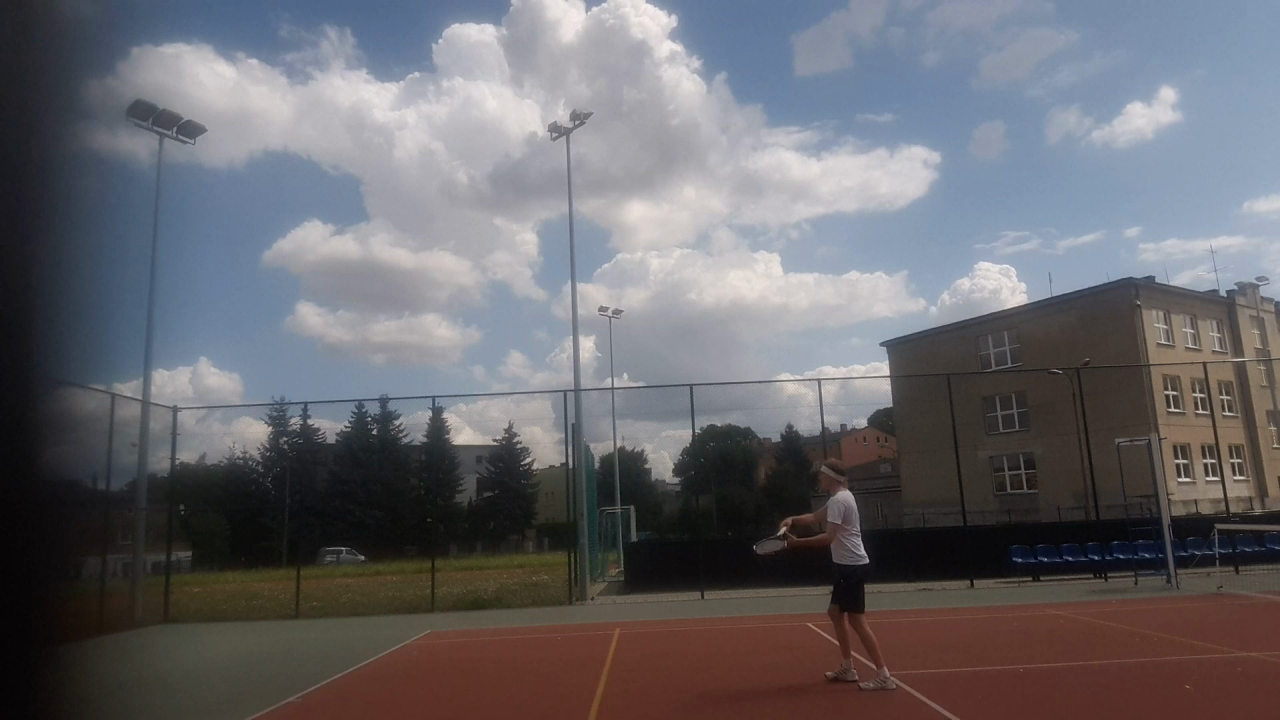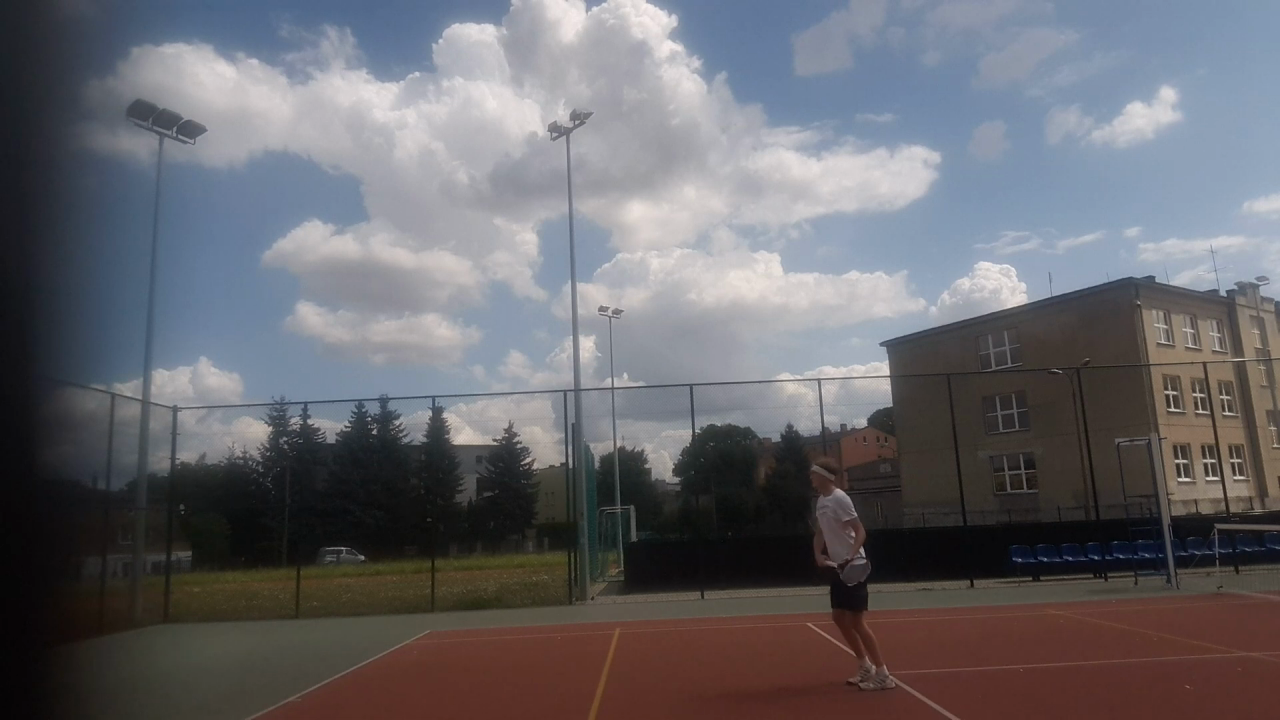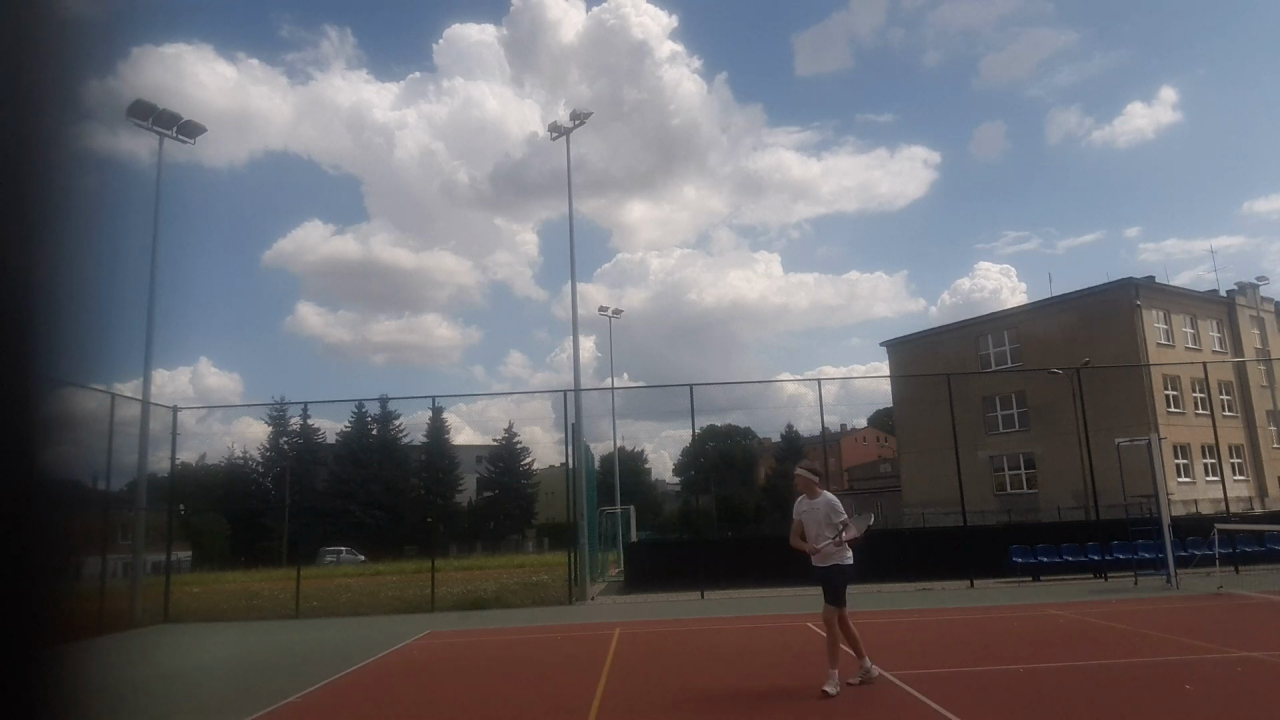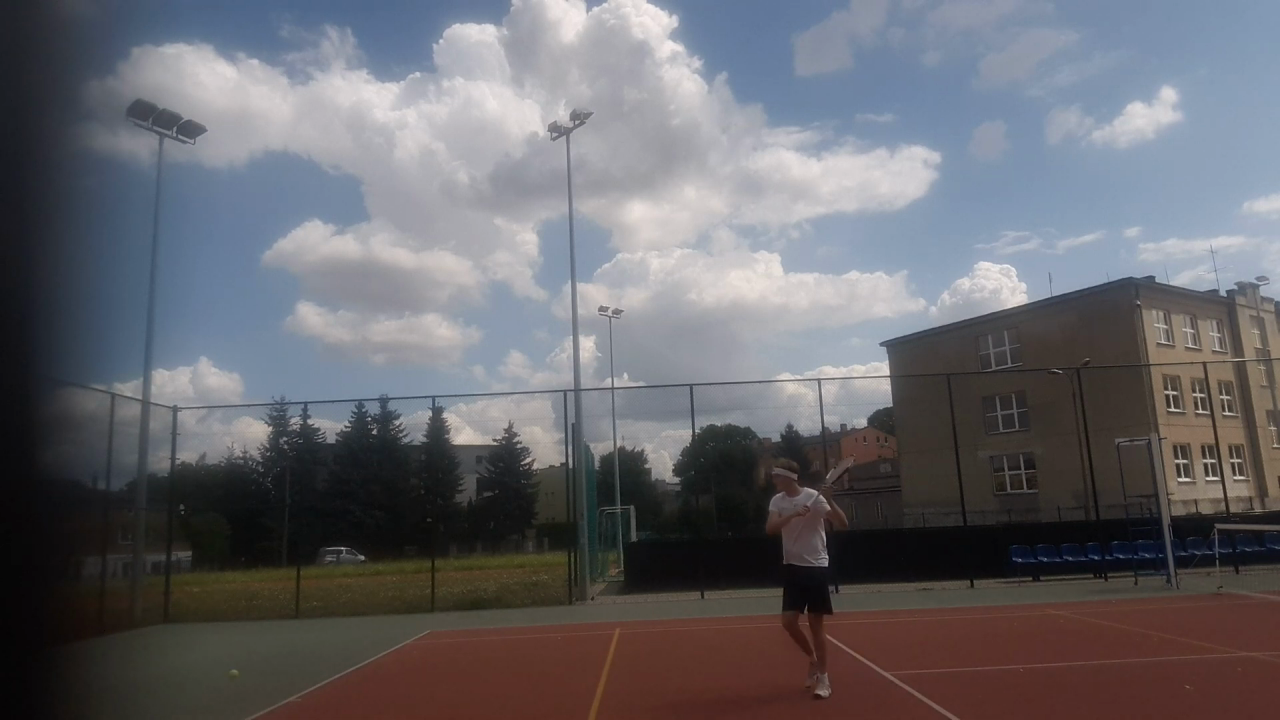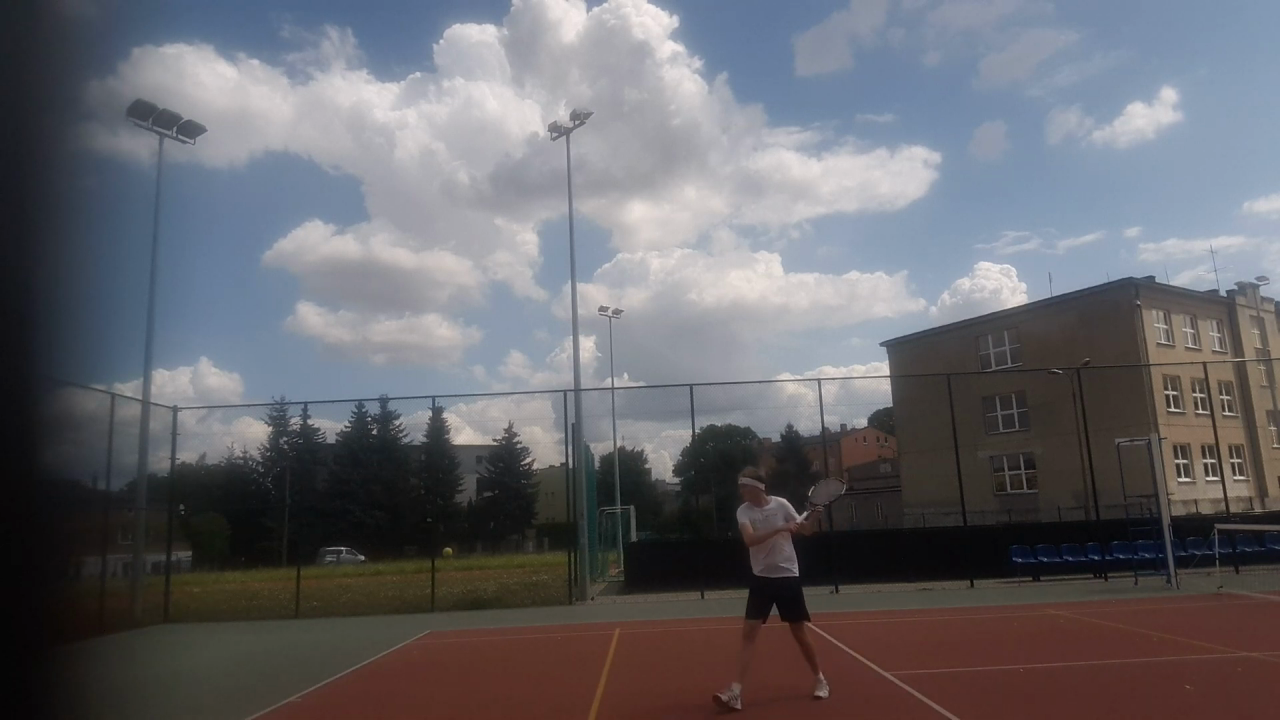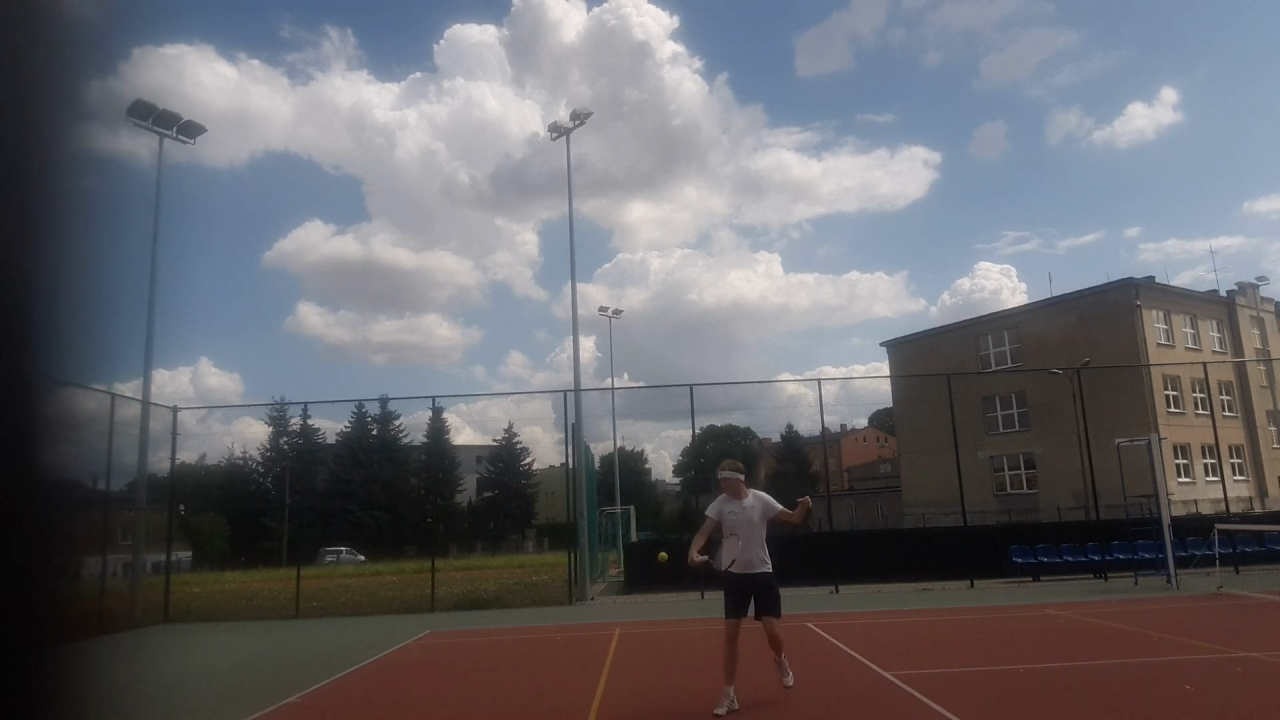
dt=0.3s
person 1, frame 1
left shoulder: (838, 500)
right shoulder: (839, 497)
left elbow: (829, 537)
right elbow: (817, 518)
left wrist: (800, 541)
right wrist: (792, 520)
left hip: (852, 566)
right hip: (847, 566)
left knee: (856, 621)
right knee: (835, 614)
left ankle: (884, 675)
right ankle: (847, 667)
person 1, frame 2
left shoulder: (840, 499)
right shoulder: (821, 501)
left elbow: (860, 532)
right elbow: (821, 534)
left wrist: (852, 558)
right wrist: (818, 554)
left hip: (854, 566)
right hip: (839, 568)
left knee: (856, 621)
right knee: (840, 618)
left ankle: (883, 674)
right ankle: (867, 667)
person 1, frame 3
left shoulder: (829, 501)
right shoulder: (800, 503)
right elbow: (793, 538)
right wrist: (807, 547)
left hip: (839, 564)
right hip: (821, 566)
left knee: (829, 617)
right knee: (841, 619)
left ankle: (833, 677)
right ankle: (866, 667)
person 1, frame 4
left shoulder: (813, 496)
right shoulder: (777, 500)
left elbow: (843, 525)
right elbow: (770, 528)
left wrist: (830, 501)
right wrist: (793, 514)
left hip: (816, 567)
right hip: (792, 567)
left knee: (816, 625)
right knee: (788, 623)
left ankle: (823, 678)
right ankle: (814, 661)
person 1, frame 5
left shoulder: (781, 505)
right shoulder: (743, 511)
left elbow: (806, 530)
right elbow: (749, 538)
left wrist: (813, 518)
right wrist: (779, 529)
left hip: (787, 576)
right hip: (760, 578)
left knee: (799, 633)
right knee: (749, 632)
left ankle: (819, 680)
right ankle: (734, 692)
person 1, frame 6
left shoulder: (761, 499)
right shoulder: (720, 503)
left elbow: (794, 519)
right elbow: (702, 533)
left wrist: (803, 507)
right wrist: (693, 552)
left hip: (762, 571)
right hip: (734, 575)
left knee: (772, 631)
right knee: (731, 632)
left ankle: (780, 660)
right ankle: (729, 695)
